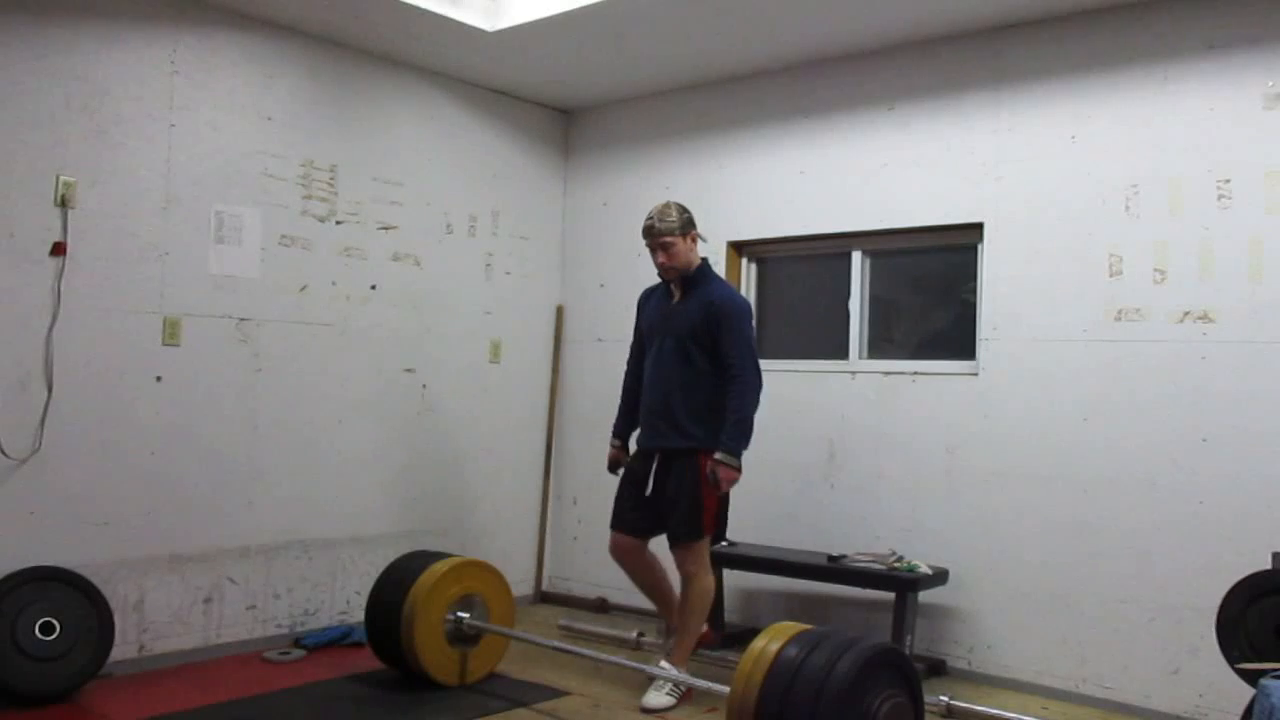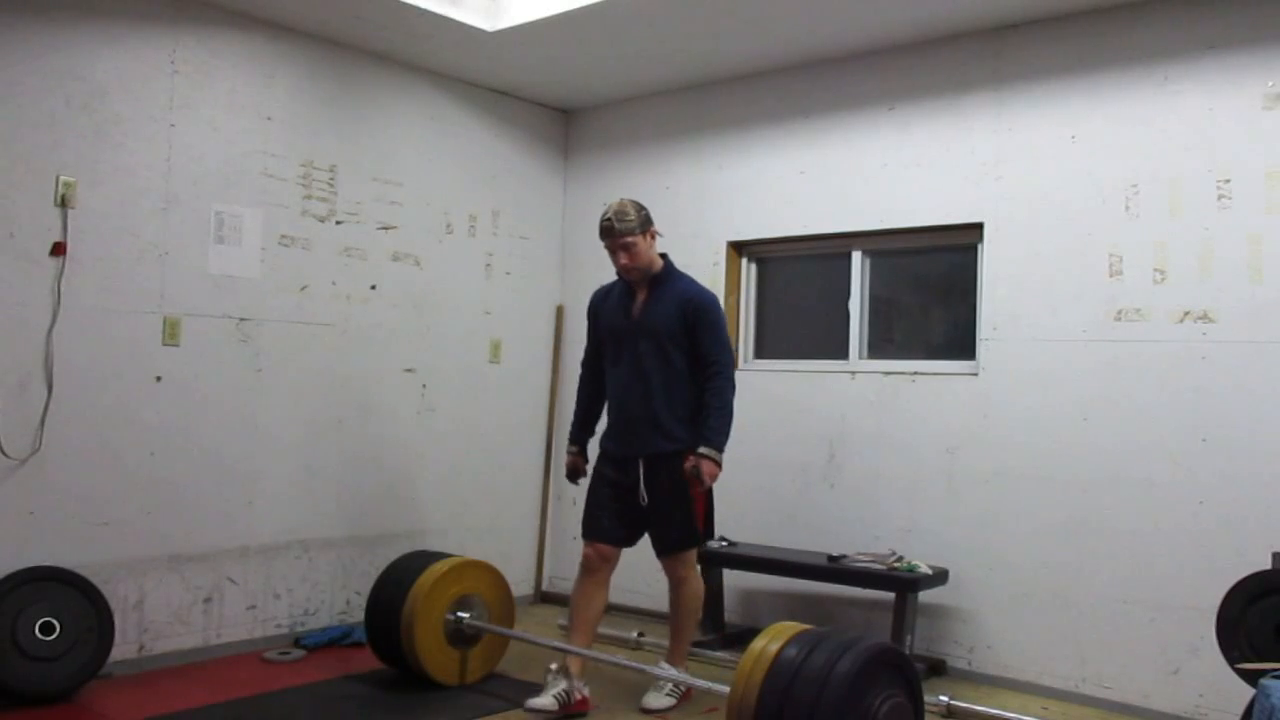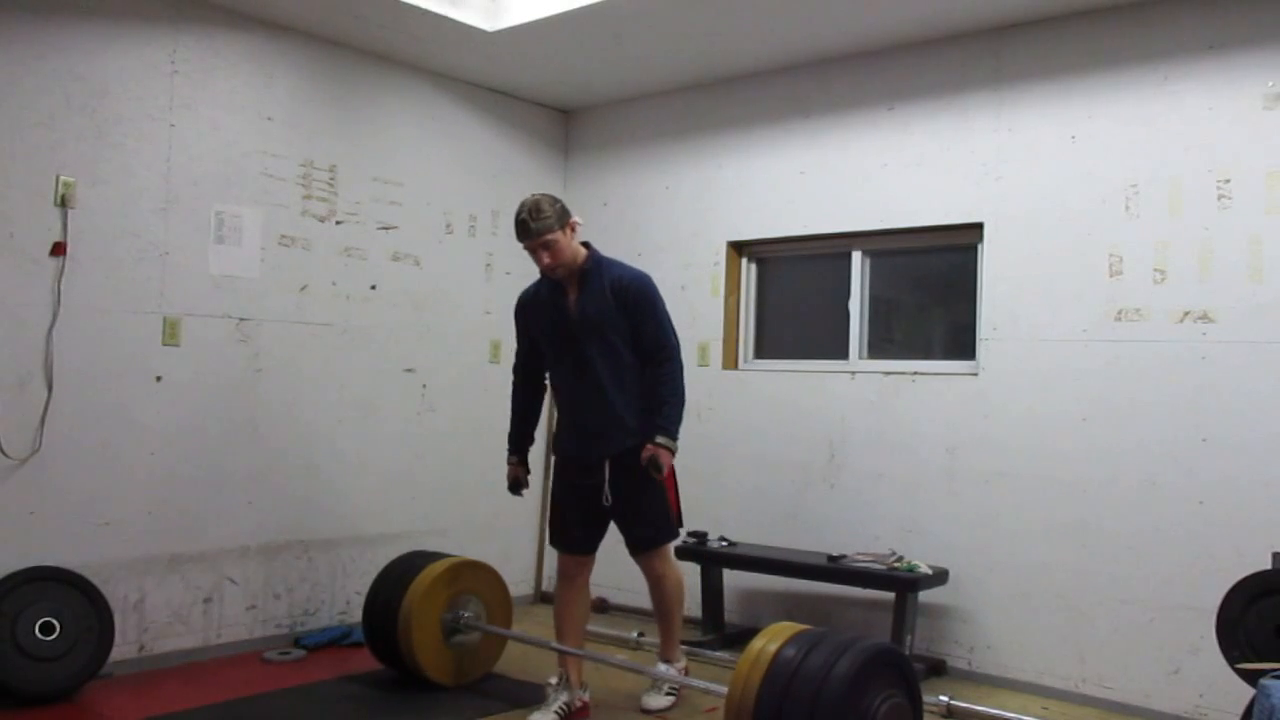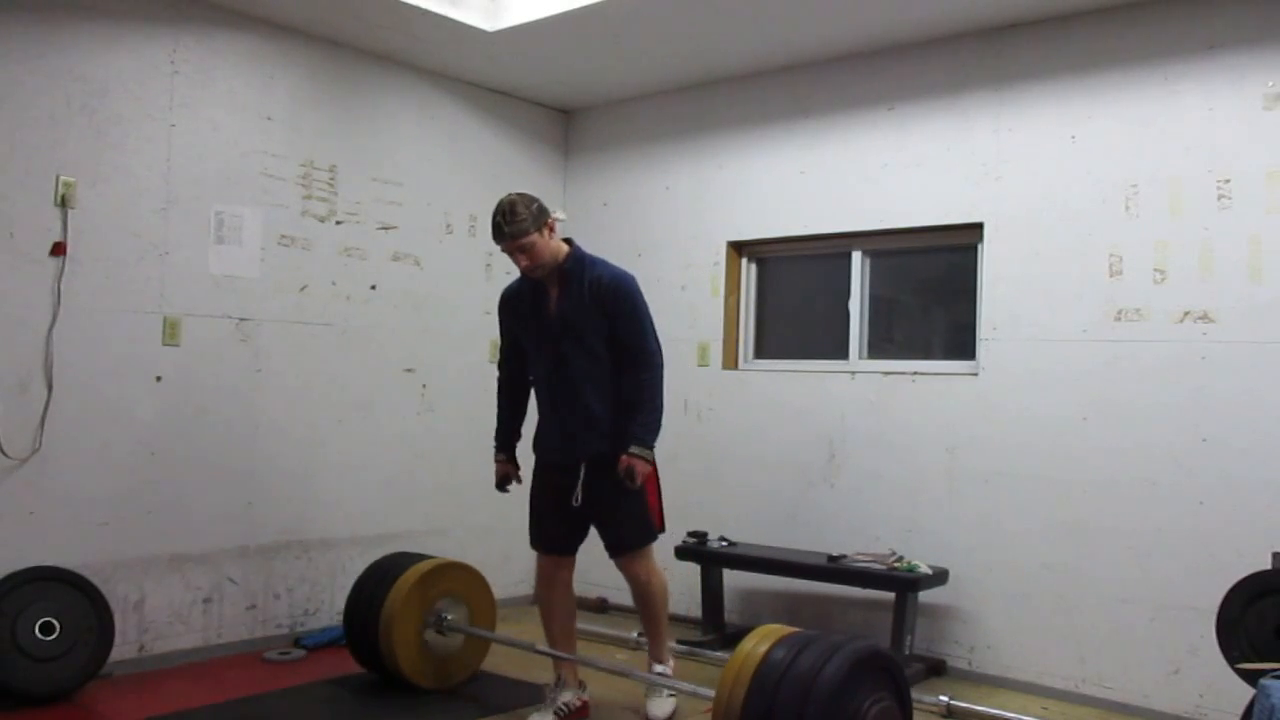
dt=0.4s
person 1, frame 1
left shoulder: (724, 302)
right shoulder: (650, 300)
left elbow: (744, 380)
left wrist: (730, 450)
right wrist: (620, 434)
left hip: (696, 452)
right hip: (649, 448)
left knee: (692, 558)
right knee: (624, 544)
left ankle: (676, 668)
right ankle: (687, 626)
person 1, frame 2
left shoulder: (693, 299)
right shoulder: (604, 301)
left elbow: (719, 376)
right elbow: (593, 375)
left wrist: (710, 447)
right wrist: (576, 441)
left hip: (674, 455)
right hip: (618, 453)
left knee: (681, 564)
right knee: (594, 559)
left ankle: (676, 672)
person 1, frame 3
left shoulder: (629, 285)
right shoulder: (532, 302)
left elbow: (666, 362)
right elbow: (528, 380)
left wrist: (665, 436)
right wrist: (517, 450)
left hip: (636, 449)
right hip: (575, 454)
left knee: (655, 558)
right knee: (571, 566)
left ankle: (671, 664)
person 1, frame 4
left shoulder: (611, 285)
right shoulder: (515, 299)
left elbow: (646, 367)
right elbow: (513, 376)
left wrist: (640, 445)
right wrist: (504, 445)
left hip: (615, 452)
right hip: (555, 453)
left knee: (636, 564)
right knee: (551, 567)
left ankle: (661, 669)
